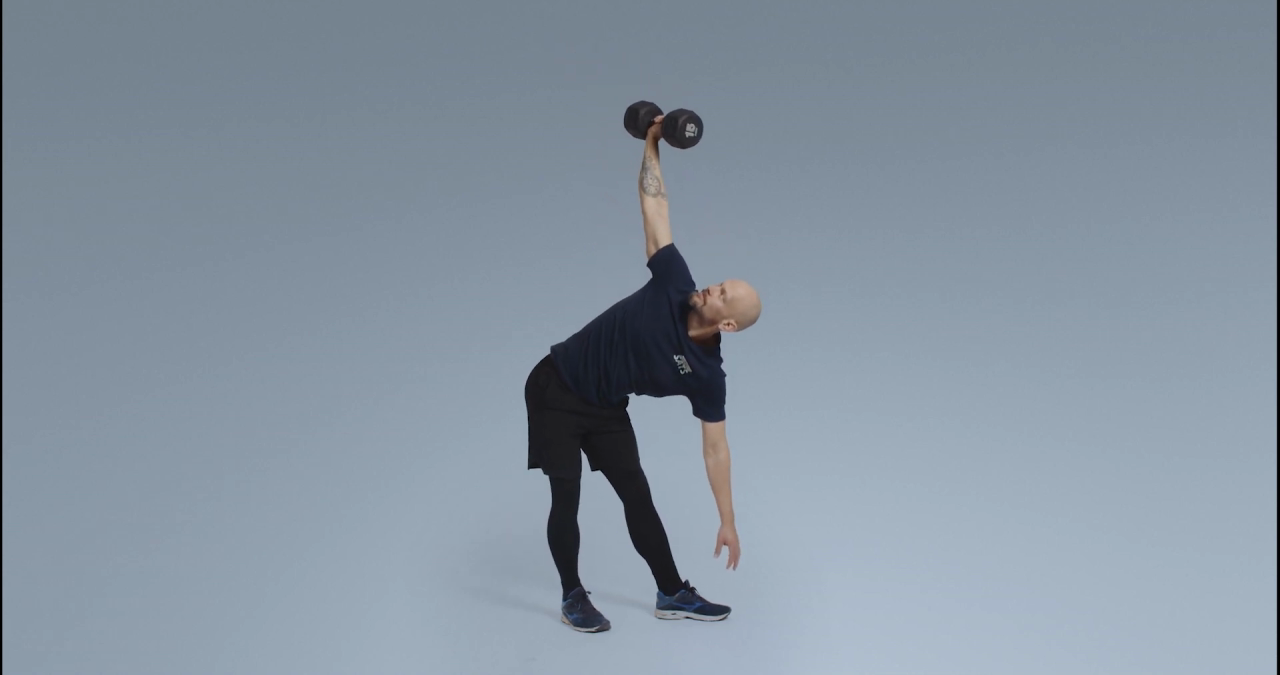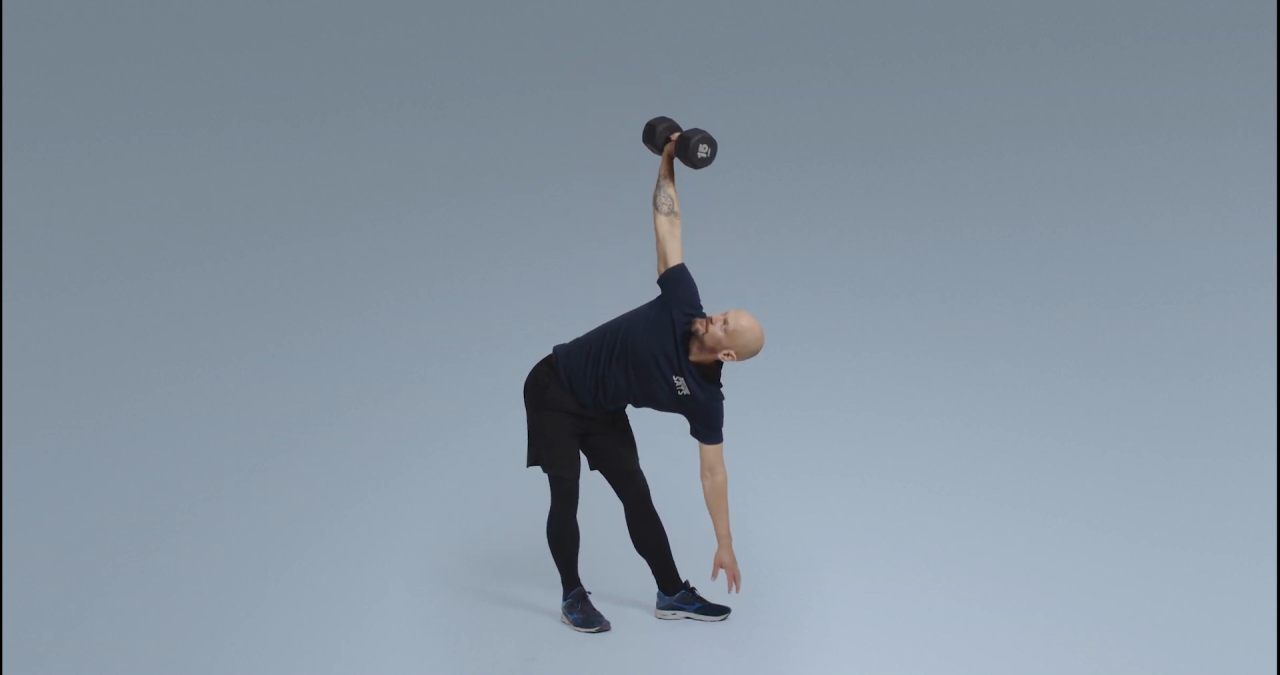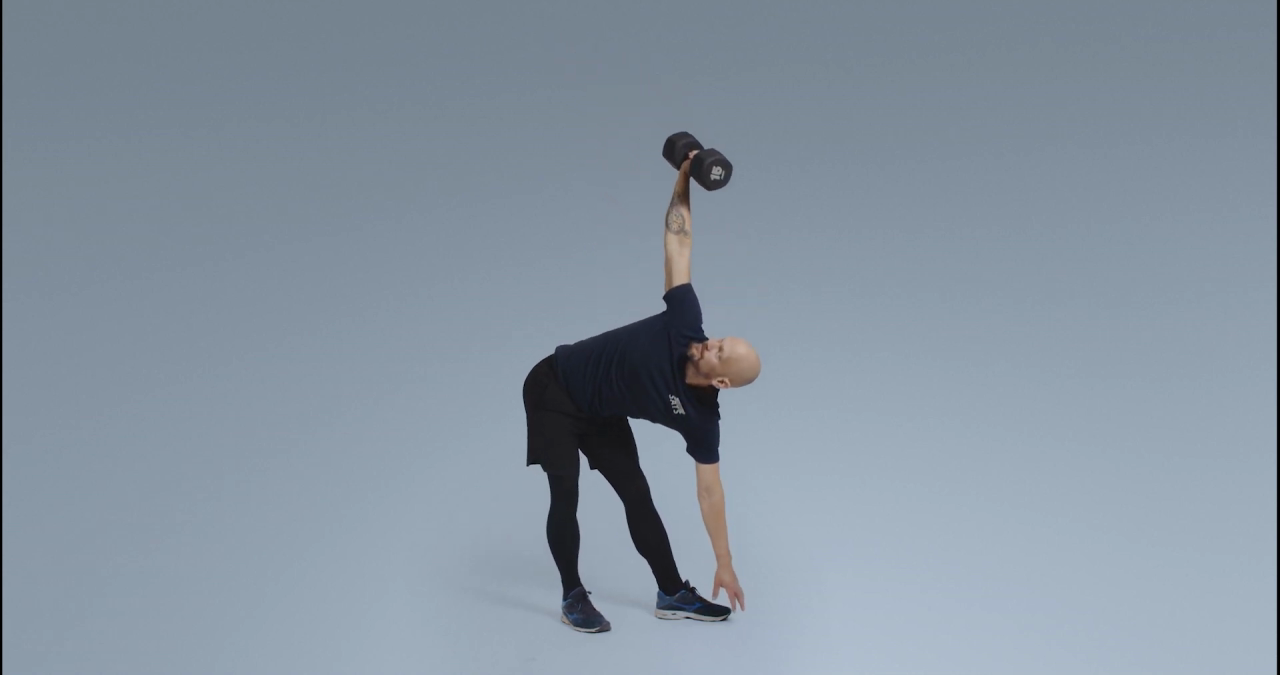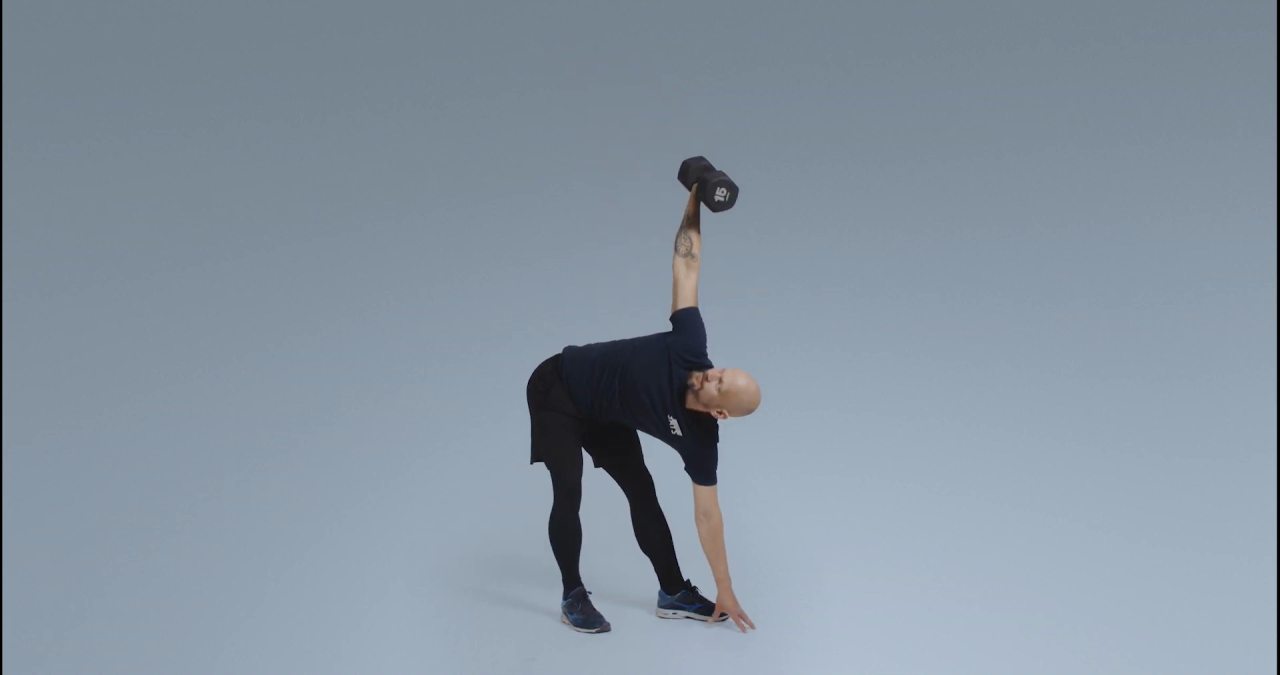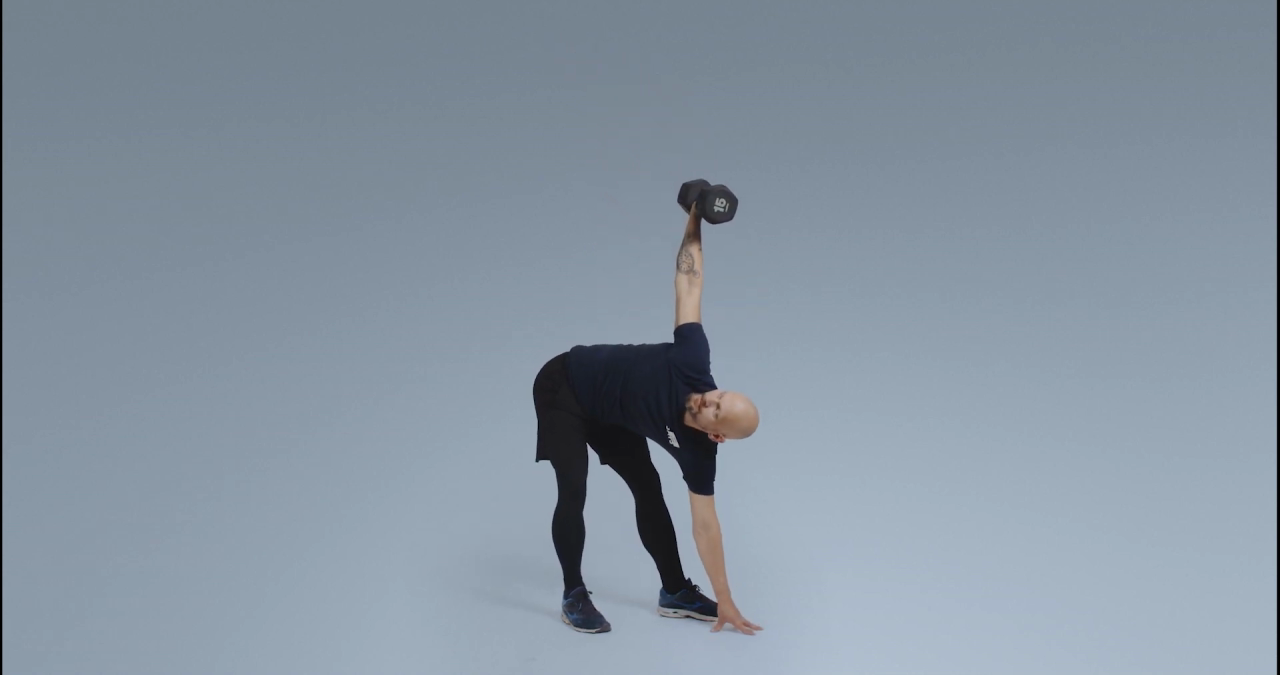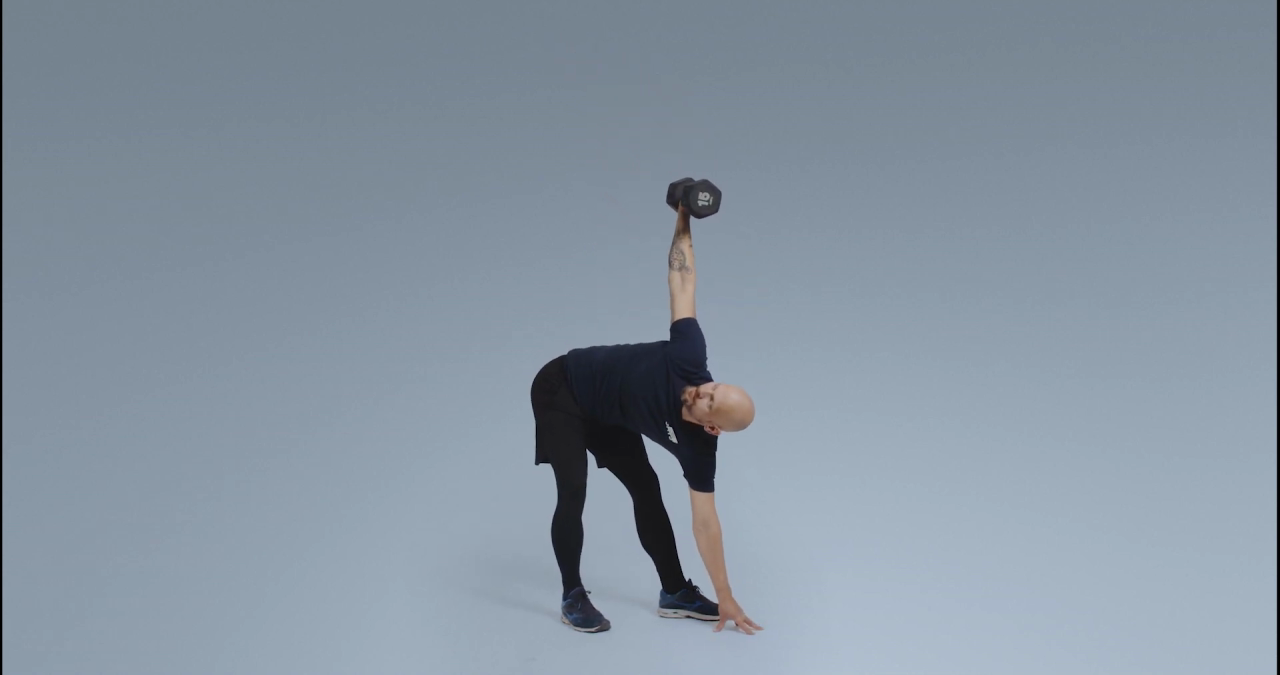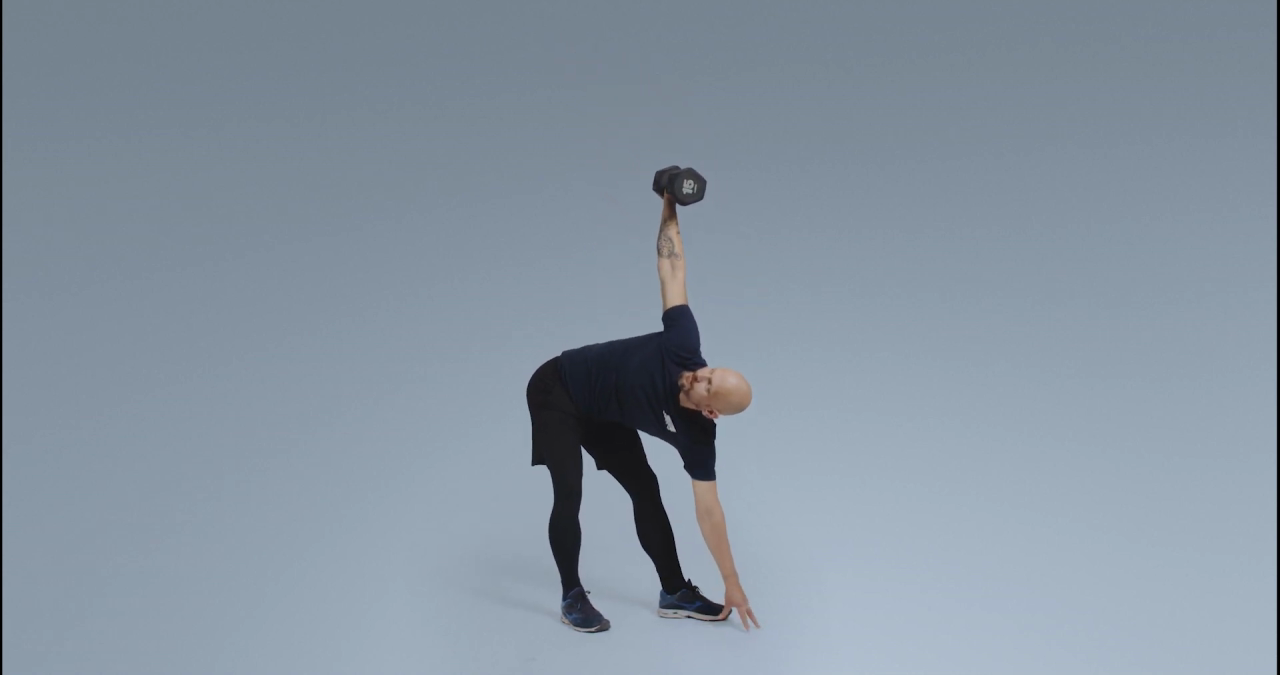
dt=0.3s
person 1, frame 1
left shoulder: (706, 375)
right shoulder: (675, 285)
left elbow: (715, 448)
right elbow: (655, 206)
left wrist: (728, 521)
right wrist: (652, 144)
left hip: (604, 407)
right hip: (554, 389)
left knee: (637, 493)
right knee: (567, 496)
left ankle: (673, 594)
right ankle: (573, 598)
person 1, frame 2
left shoulder: (704, 397)
right shoulder: (682, 305)
left elbow: (712, 470)
right elbow: (668, 223)
left wrist: (724, 545)
right wrist: (666, 162)
left hip: (602, 410)
right hip: (554, 388)
left knee: (636, 493)
right knee: (566, 494)
left ankle: (672, 594)
right ankle: (573, 597)
person 1, frame 3
left shoulder: (700, 417)
right shoulder: (686, 326)
left elbow: (710, 490)
right elbow: (677, 242)
left wrist: (725, 566)
right wrist: (684, 179)
left hip: (601, 412)
right hip: (553, 389)
left knee: (636, 492)
right knee: (566, 492)
left ankle: (672, 593)
right ankle: (573, 598)
person 1, frame 4
left shoulder: (699, 438)
right shoulder: (690, 350)
left elbow: (707, 512)
right elbow: (686, 265)
left wrist: (726, 590)
right wrist: (694, 205)
left hip: (602, 414)
right hip: (556, 387)
left knee: (642, 490)
right knee: (569, 491)
left ankle: (673, 592)
right ankle: (573, 596)
person 1, frame 5
left shoulder: (698, 452)
right shoulder: (693, 364)
left elbow: (705, 523)
right elbow: (689, 282)
left wrist: (725, 600)
right wrist: (694, 222)
left hip: (608, 413)
right hip: (563, 387)
left knee: (648, 486)
right knee: (574, 490)
left ankle: (675, 591)
right ankle: (574, 595)
person 1, frame 6
left shoulder: (698, 447)
right shoulder: (690, 360)
left elbow: (705, 520)
right elbow: (682, 278)
left wrist: (726, 597)
right wrist: (683, 219)
left hip: (605, 414)
right hip: (560, 390)
left knee: (646, 487)
right knee: (573, 491)
left ankle: (674, 591)
right ankle: (573, 596)
person 1, frame 7
left shoulder: (696, 435)
right shoulder: (683, 348)
left elbow: (708, 510)
right elbow: (671, 266)
left wrist: (733, 585)
right wrist: (670, 207)
left hip: (602, 413)
right hip: (556, 390)
left knee: (646, 490)
right knee: (569, 492)
left ankle: (675, 592)
right ankle: (572, 597)
